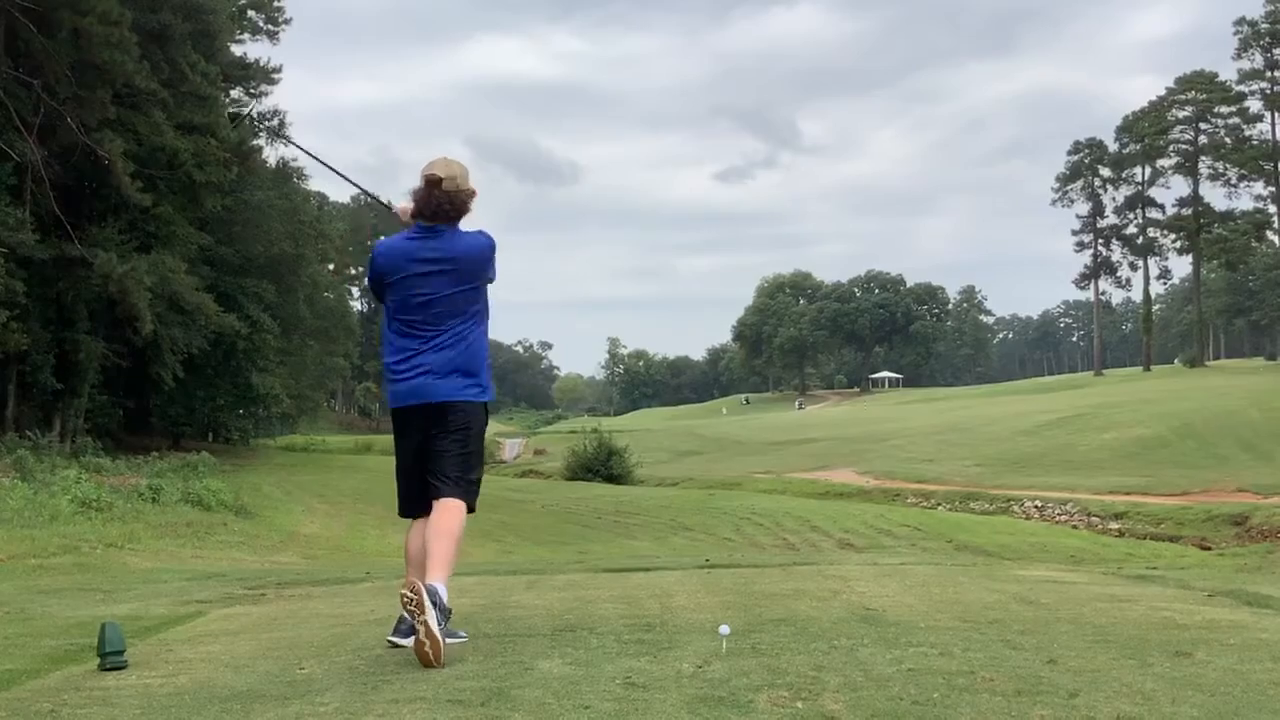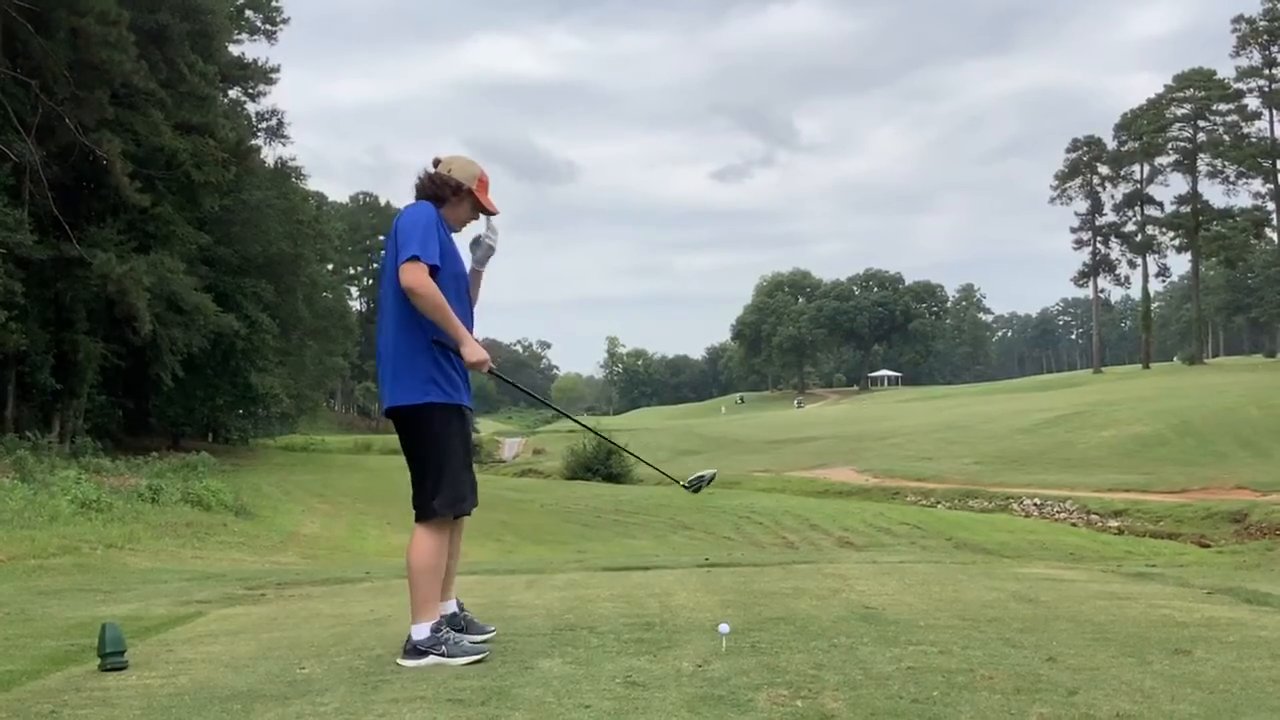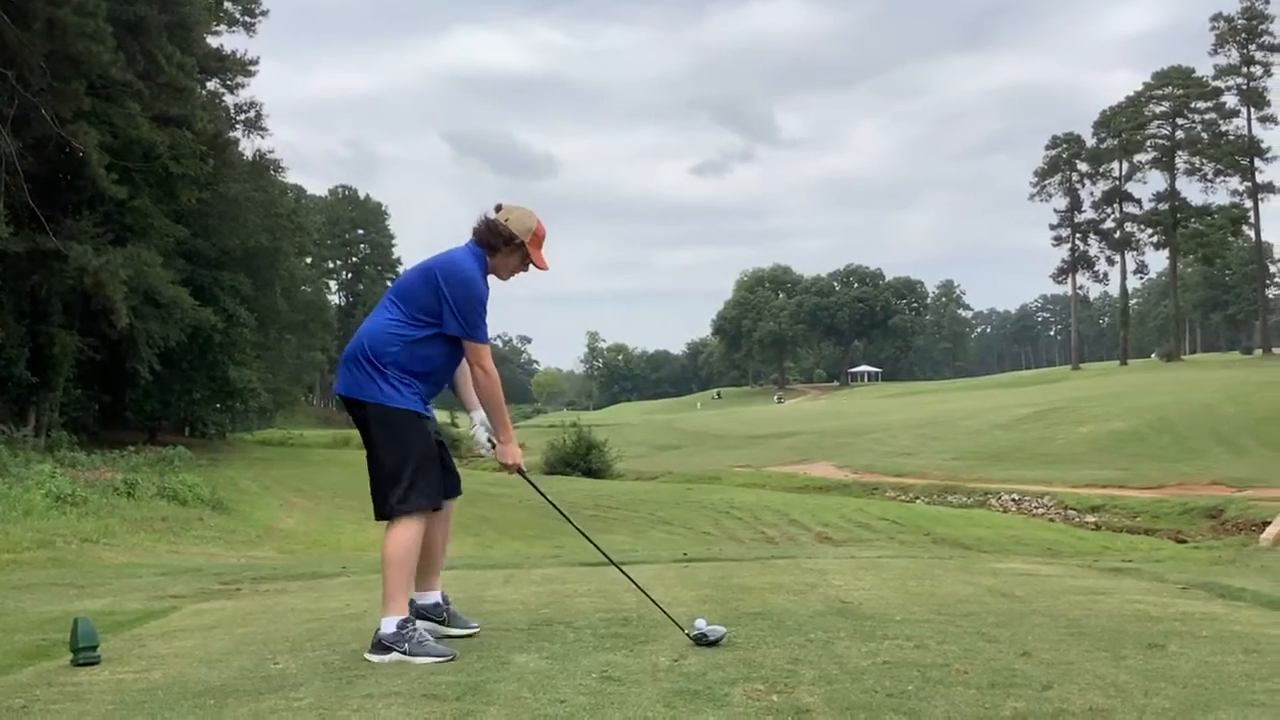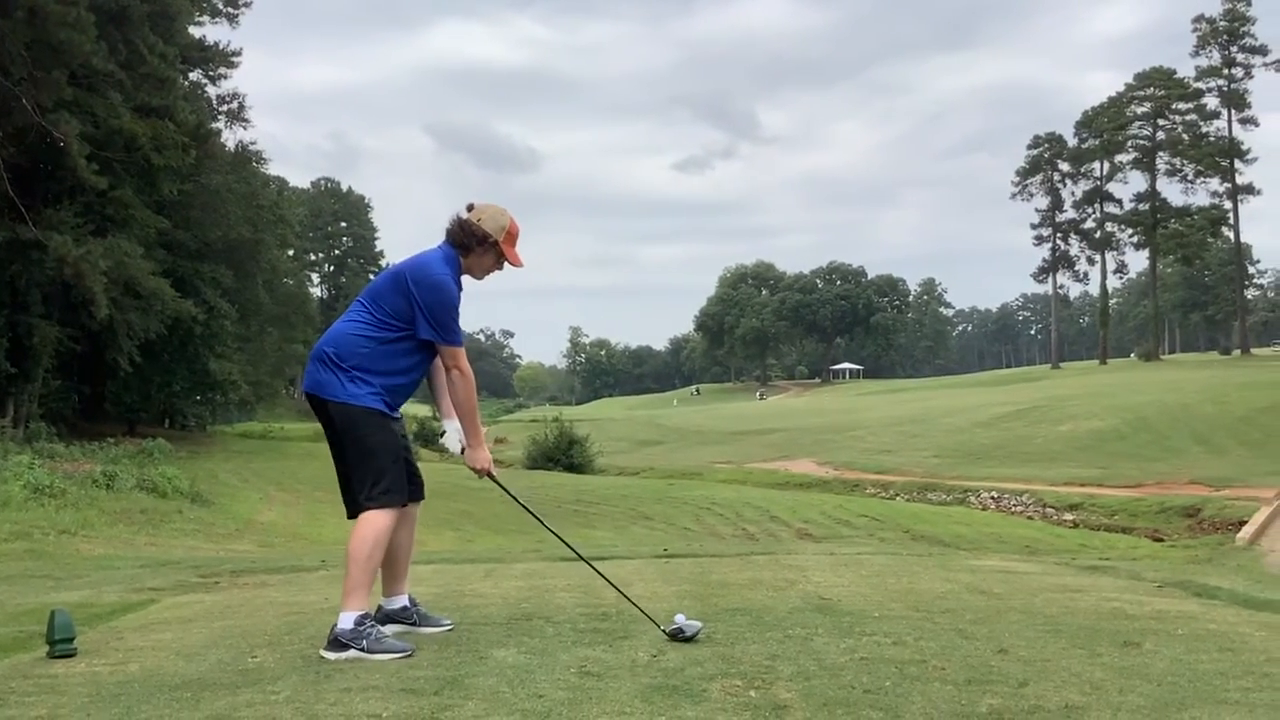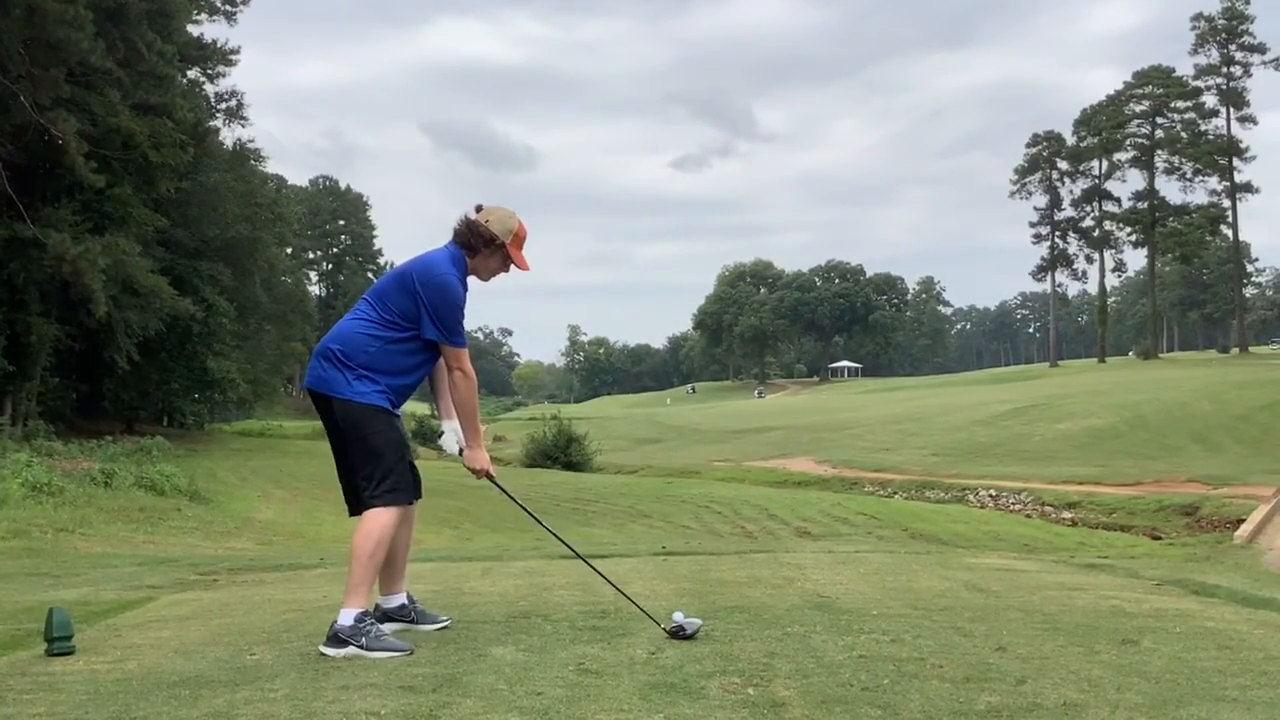
dt=1s
person 1, frame 1
left shoulder: (387, 252)
right shoulder: (477, 245)
left hip: (406, 392)
right hip: (458, 389)
left knee: (419, 504)
right knee: (452, 494)
left ankle: (415, 616)
right ankle: (433, 592)
person 1, frame 2
left shoulder: (430, 232)
right shoulder: (419, 215)
left elbow: (457, 305)
right elbow: (414, 280)
left wrist: (477, 265)
right wrist: (466, 341)
left hip: (438, 385)
right hip: (425, 386)
left knee: (454, 503)
right knee: (437, 510)
left ankle: (443, 609)
right ankle: (423, 636)
person 1, frame 3
left shoulder: (461, 269)
right shoulder: (463, 274)
left elbow: (458, 357)
right elbow: (482, 366)
left wrist: (476, 416)
right wrist: (507, 439)
left hip: (393, 386)
right hip: (382, 384)
left knee: (440, 491)
right knee: (411, 504)
left ankle: (427, 601)
right ankle: (393, 630)
person 1, frame 4
left shoulder: (435, 270)
right shoulder: (435, 277)
left elbow: (437, 360)
right elbow: (457, 368)
left wrist: (451, 424)
right wrist: (476, 443)
left hip: (361, 387)
right hip: (347, 384)
left knee: (405, 494)
right knee: (382, 500)
left ankle: (396, 606)
right ankle: (349, 627)
person 1, frame 5
left shoulder: (442, 269)
right shoulder: (442, 278)
left elbow: (438, 359)
right elbow: (460, 369)
left wrist: (450, 424)
right wrist: (474, 444)
left hip: (353, 382)
right hip: (350, 382)
left knee: (404, 492)
right knee: (386, 497)
left ankle: (393, 604)
right ankle: (349, 624)
